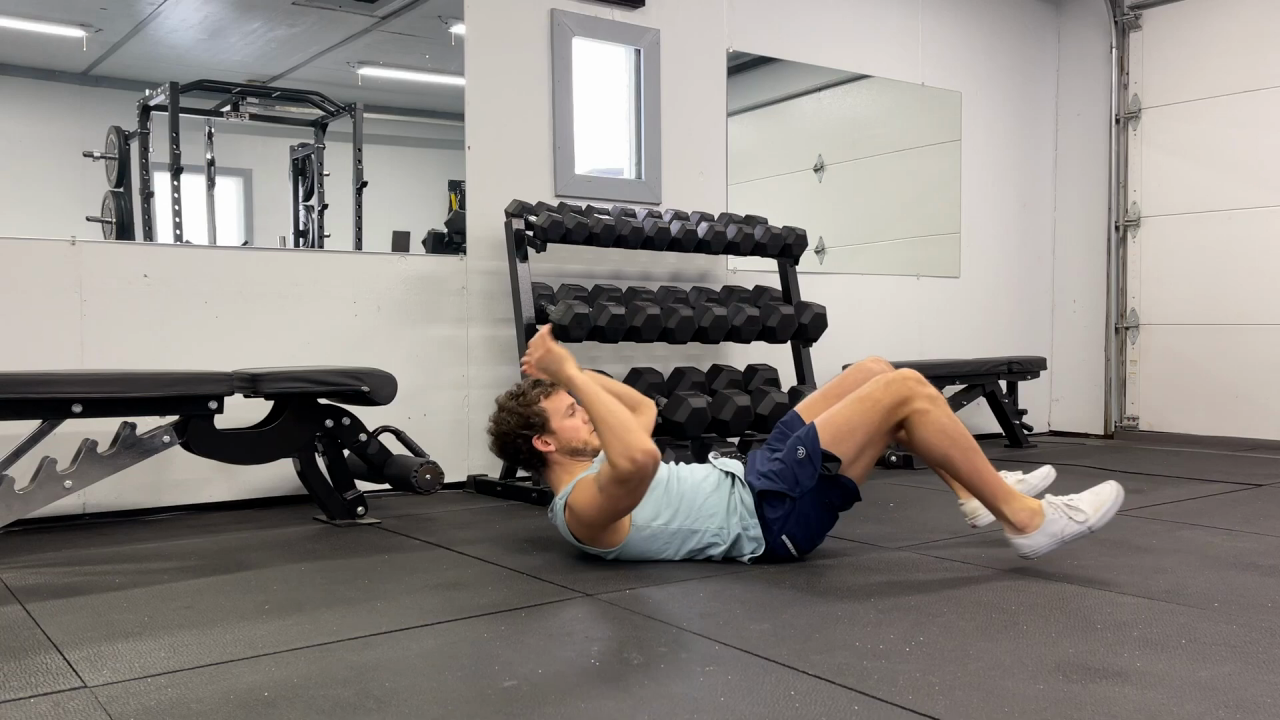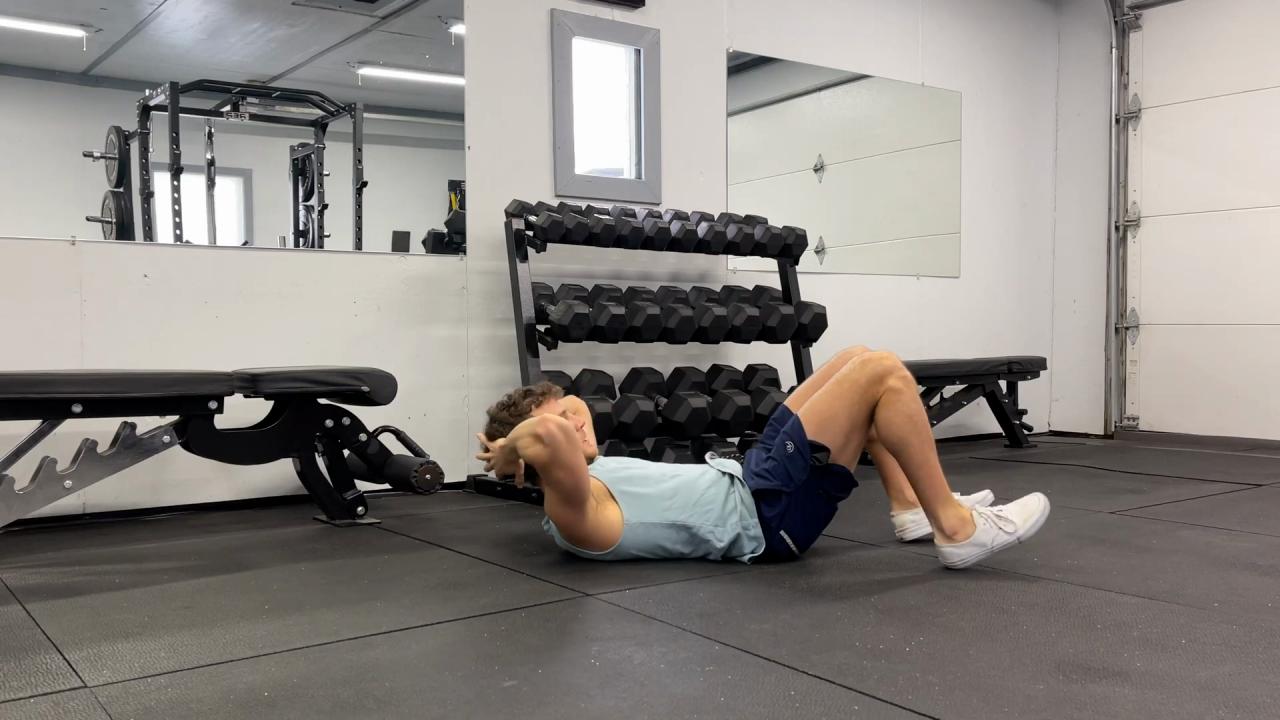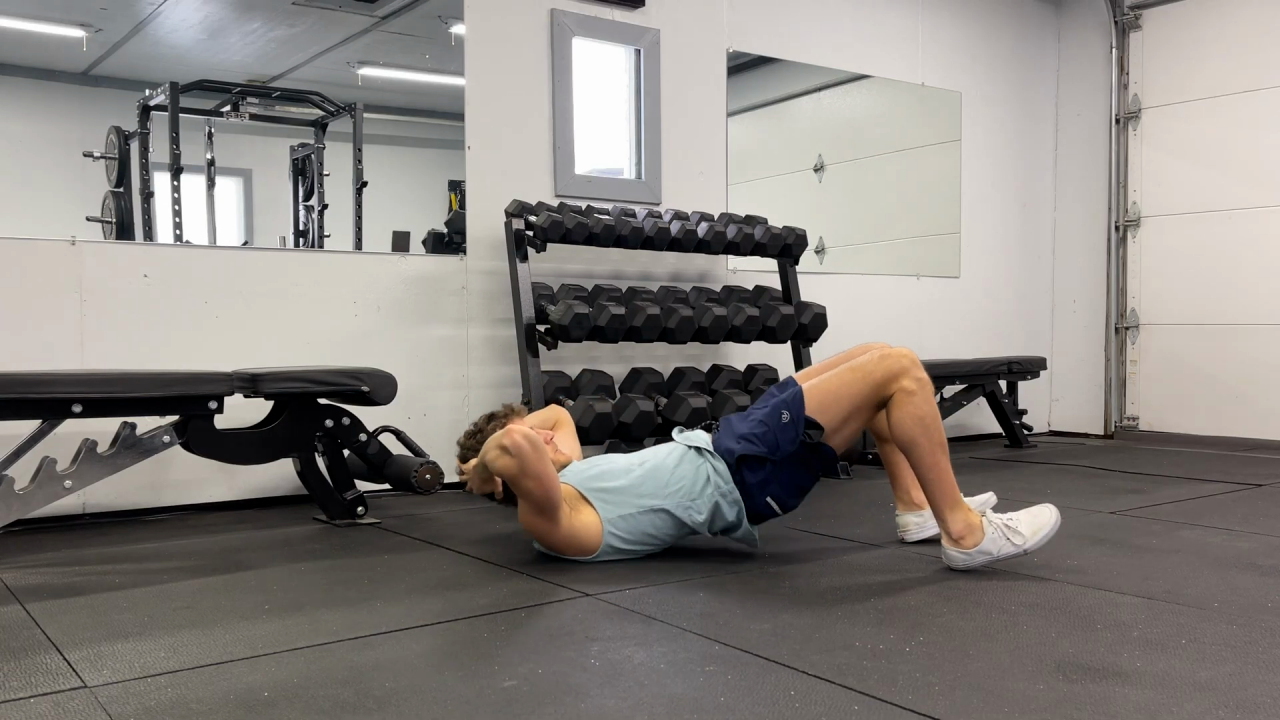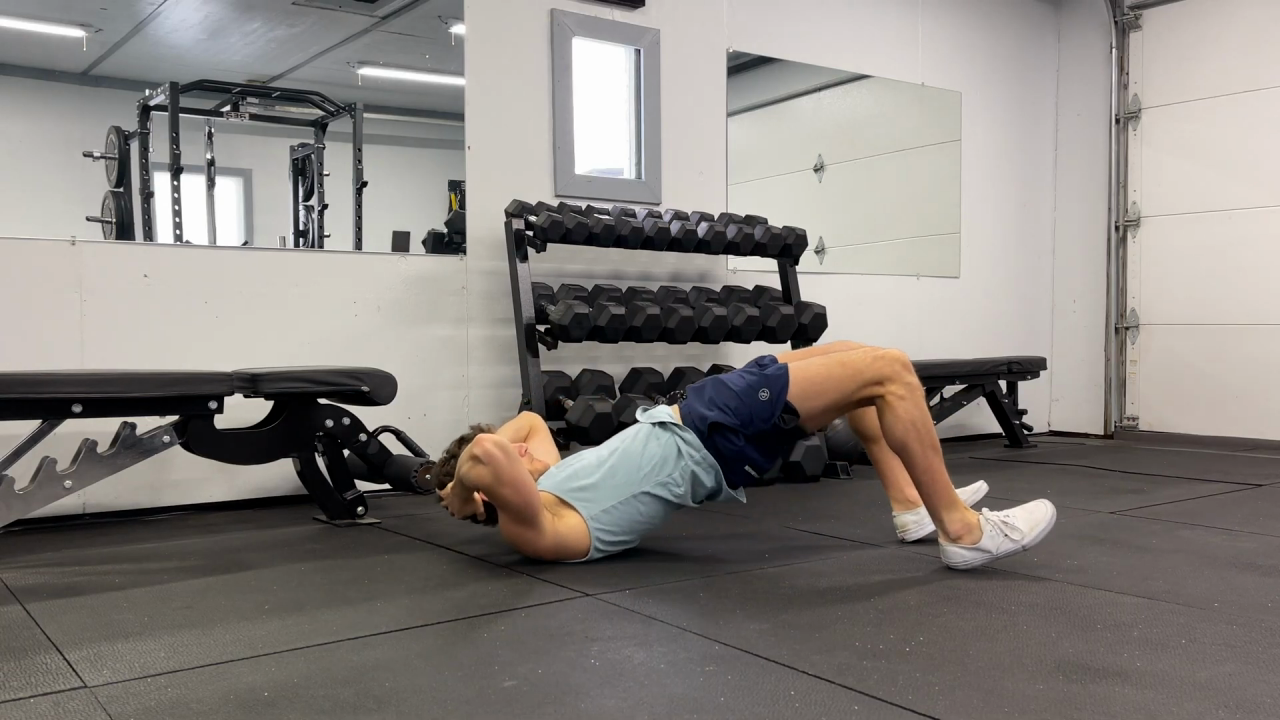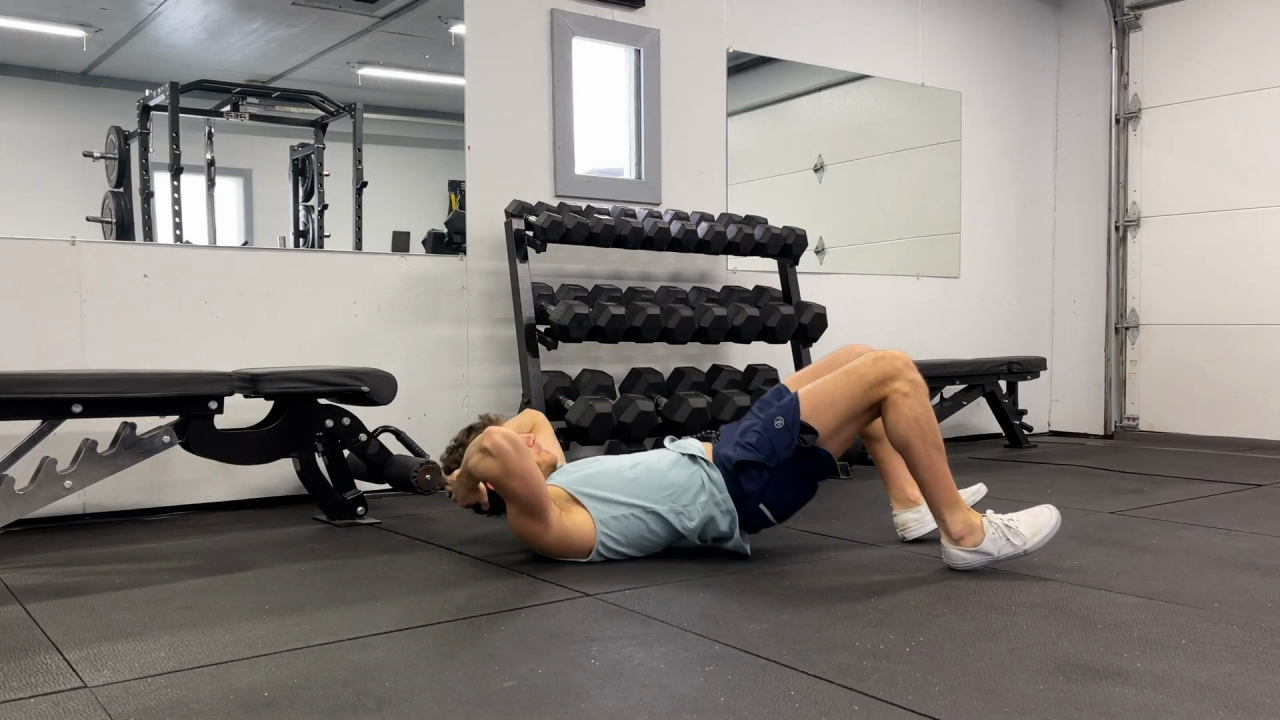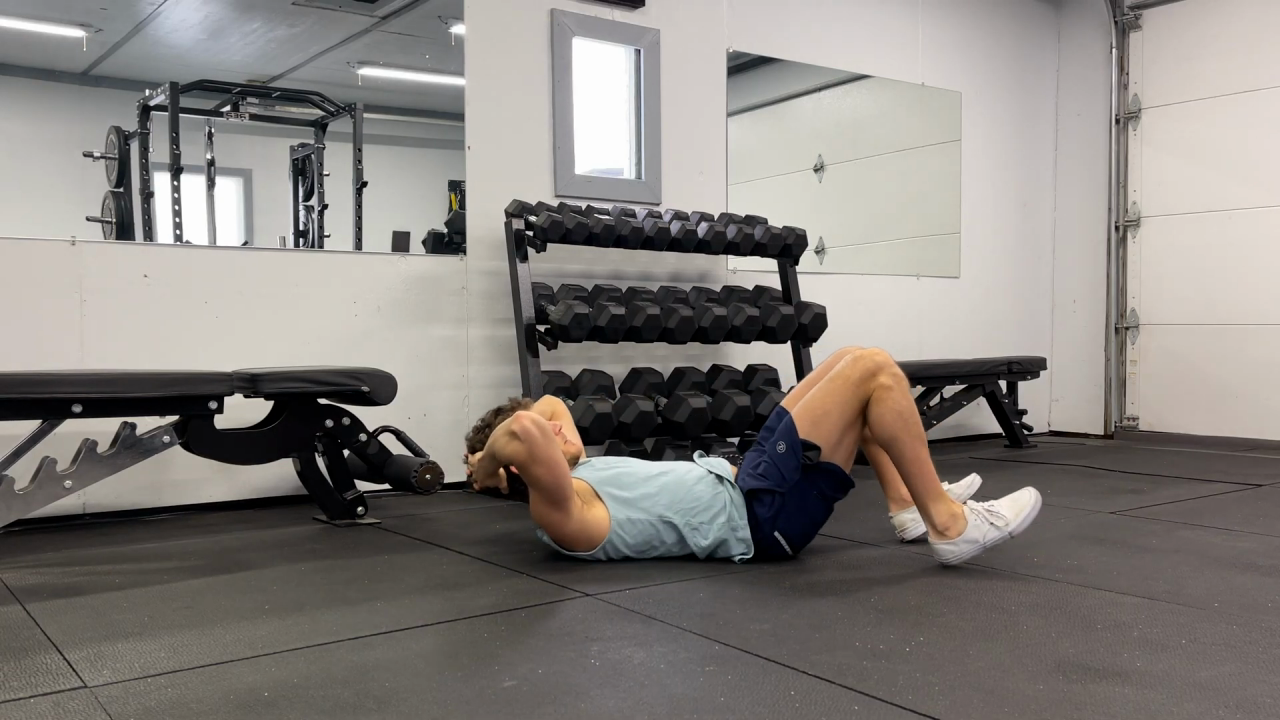
dt=0.3s
person 1, frame 1
left shoulder: (592, 488)
right shoulder: (585, 513)
left elbow: (642, 409)
right elbow: (639, 458)
left wrist: (572, 378)
right wrist: (567, 373)
left hip: (755, 479)
right hip: (773, 516)
left knee: (873, 373)
right knee: (906, 388)
left ankle: (982, 496)
right ankle: (1025, 519)
person 1, frame 2
left shoulder: (581, 478)
right shoulder: (570, 512)
left elbow: (571, 407)
right elbow: (548, 434)
left wrist: (508, 437)
right wrist: (507, 447)
left hip: (745, 478)
right hip: (768, 514)
left knee: (856, 361)
right knee: (884, 373)
left ankle: (911, 508)
right ankle: (957, 529)
person 1, frame 3
left shoulder: (569, 481)
right shoulder: (550, 522)
left elbow: (558, 412)
right elbow: (516, 445)
left wrist: (501, 447)
right wrist: (483, 467)
left hip: (728, 446)
right hip: (746, 467)
left knee: (877, 359)
right knee: (903, 369)
left ankle: (918, 510)
right ankle: (965, 533)
person 1, frame 4
left shoulder: (550, 483)
right shoulder: (534, 530)
left elbow: (529, 419)
right elbow: (490, 452)
left wrist: (476, 455)
right wrist: (462, 485)
left hip: (703, 414)
left knee: (859, 361)
right knee: (893, 372)
left ankle: (912, 505)
right ankle: (962, 530)
person 1, frame 5
left shoulder: (558, 484)
right shoulder: (542, 522)
left elbow: (531, 418)
right elbow: (498, 447)
right wrist: (466, 480)
left hip: (725, 460)
right hip: (742, 485)
left knee: (859, 359)
right knee: (896, 372)
left ankle: (913, 505)
right ankle: (965, 532)
person 1, frame 6
left shoulder: (577, 477)
right shoulder: (563, 516)
left elbow: (550, 401)
right elbow: (524, 429)
left wrist: (491, 457)
right wrist: (486, 466)
left hip: (738, 480)
right hip: (763, 513)
left knee: (853, 362)
right knee: (876, 370)
left ankle: (909, 505)
right ankle: (950, 524)
